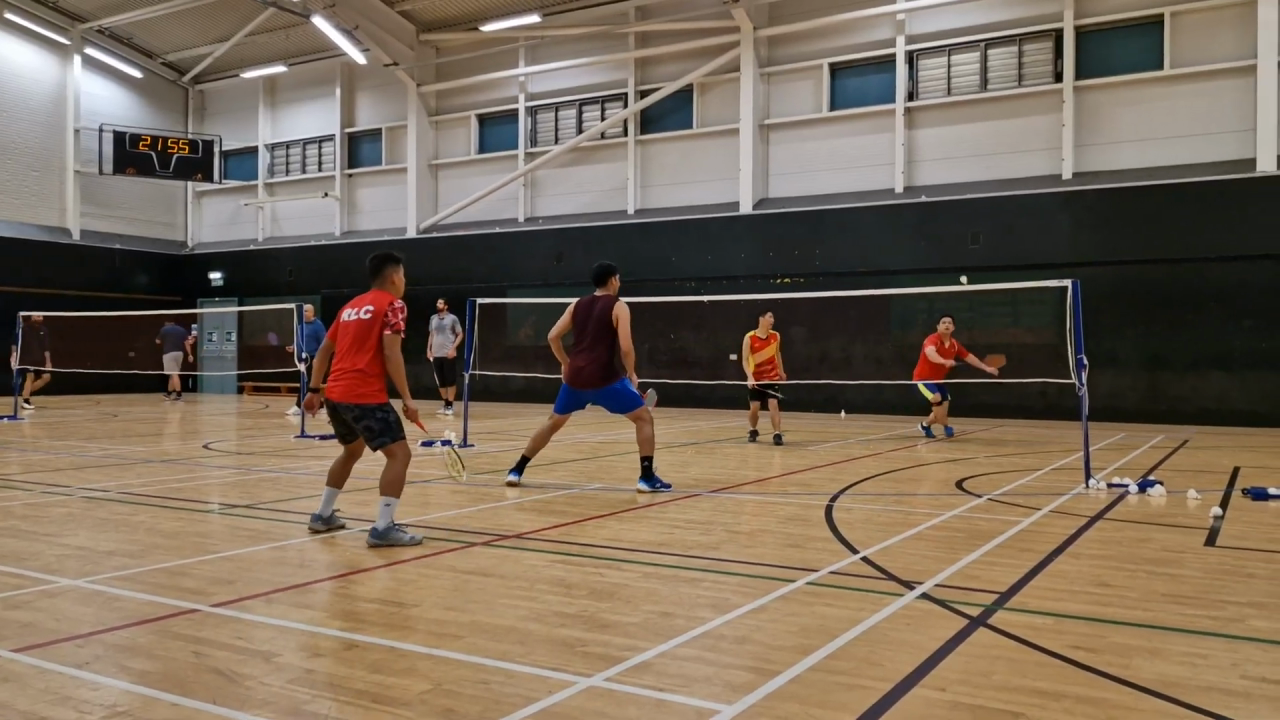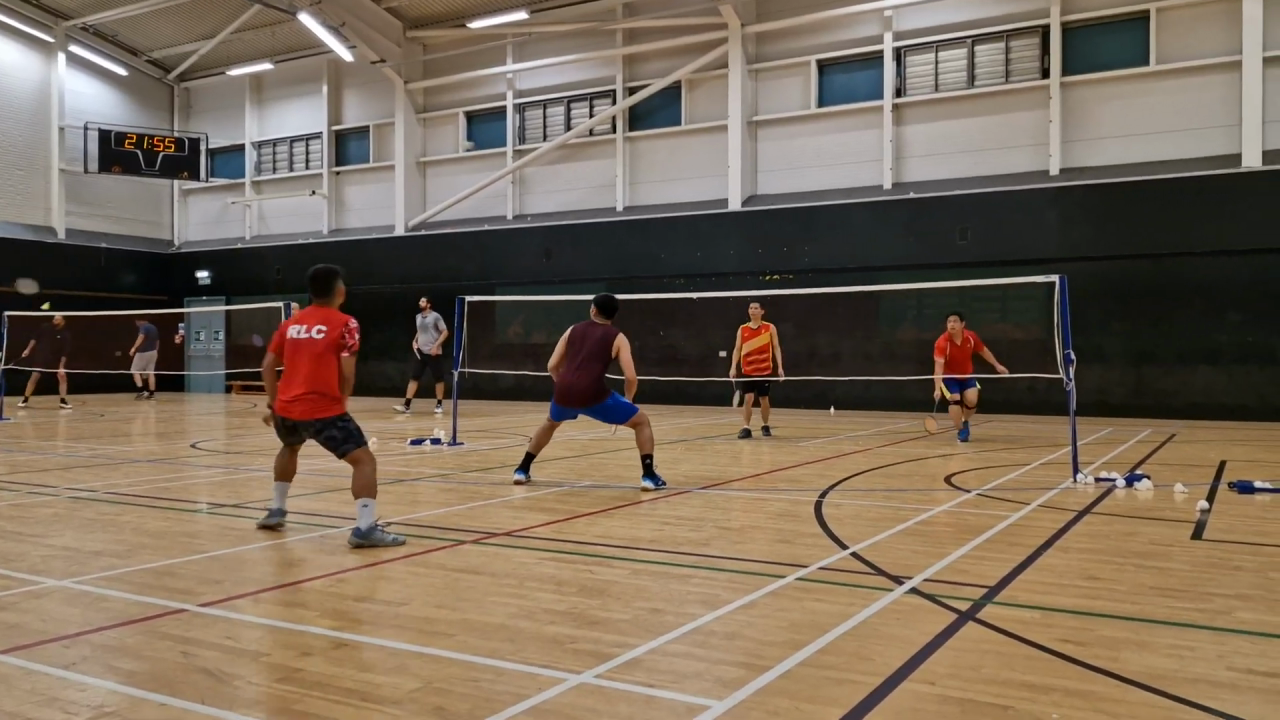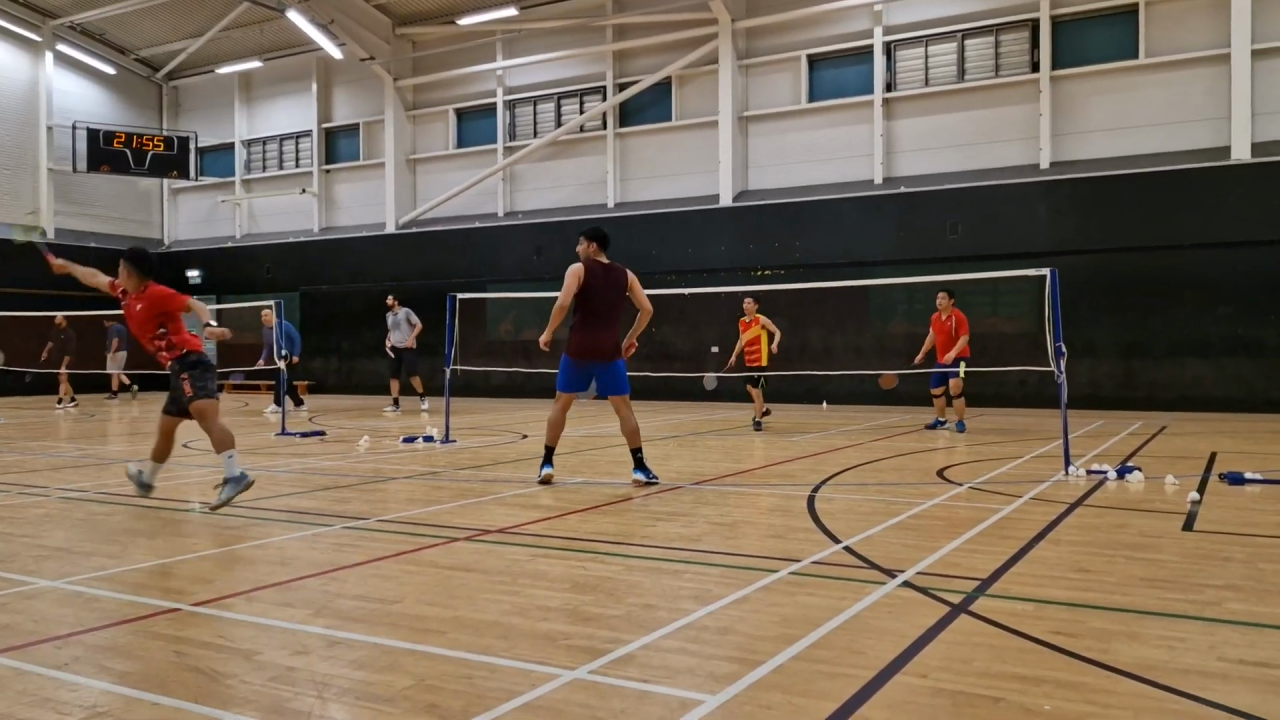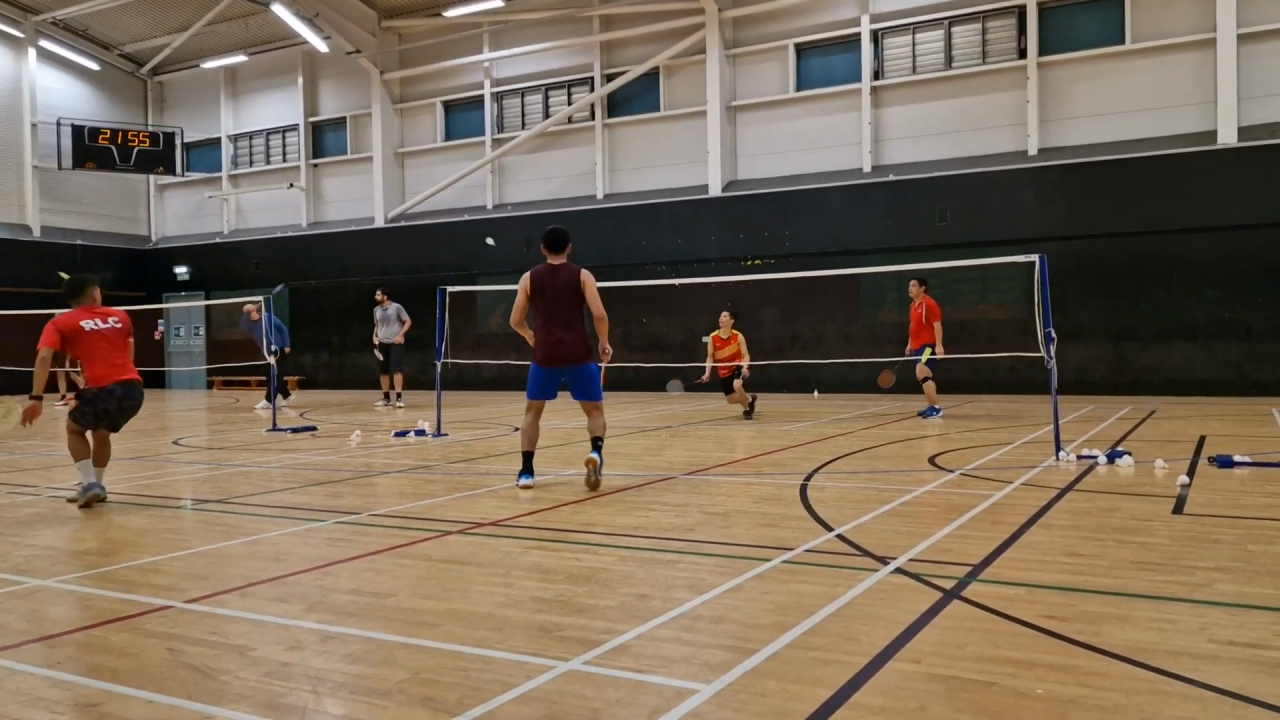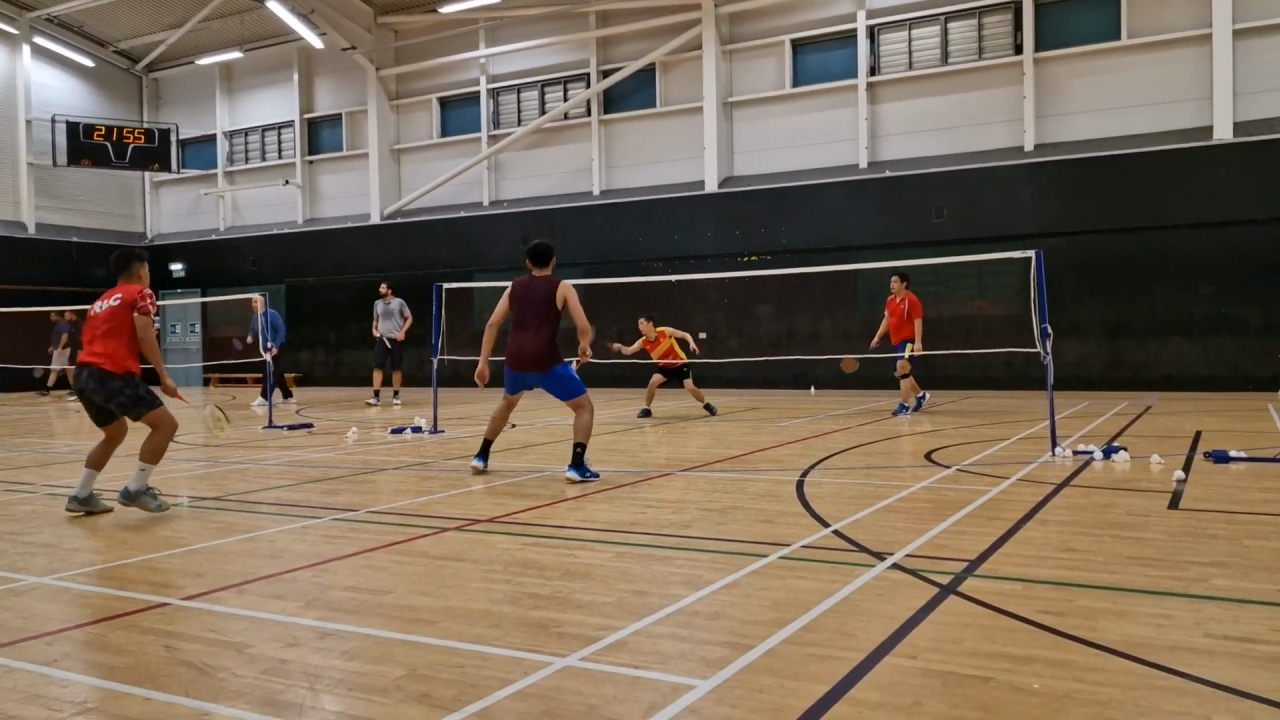
dt=0.5s
person 1, frame 1
left shoulder: (352, 306)
right shoulder: (392, 305)
left elbow: (323, 350)
right elbow: (391, 354)
left wrist: (314, 390)
right wrist: (407, 399)
left hip: (335, 393)
right hip: (364, 397)
left knee: (352, 451)
right knee: (399, 454)
left ankle: (323, 515)
right ankle: (383, 527)
person 1, frame 2
left shoulder: (289, 323)
right shoulder: (345, 324)
left elbow: (268, 368)
right elbow: (347, 375)
left wrist: (272, 404)
right wrist: (340, 403)
left hip: (288, 409)
right hip: (324, 410)
left knee: (289, 449)
right knee: (364, 461)
left ankle: (276, 510)
right ankle: (365, 528)
person 1, frame 3
left shoulder: (156, 294)
right shoulder: (126, 294)
left elbow: (195, 305)
right elbow: (96, 278)
left wrist: (208, 326)
right wrist: (66, 266)
left hip: (190, 363)
right hip: (181, 368)
left knee: (209, 418)
right knee: (166, 428)
left ankle: (235, 477)
right ankle: (146, 478)
person 1, frame 4
left shoulder: (59, 323)
right shoulder: (120, 316)
left elbow: (44, 358)
left wrist: (35, 398)
left hip: (103, 391)
right hip: (133, 389)
left knee: (74, 429)
right knee: (100, 432)
left ankle: (90, 485)
right ankle: (96, 485)
person 1, frame 5
left shoulder: (102, 302)
right shoulder: (140, 294)
right elbow: (145, 337)
right wrist: (164, 376)
left hip: (85, 375)
right hip: (111, 374)
left knee: (115, 433)
right knee: (165, 425)
left ankle: (82, 496)
right ankle: (136, 489)
person 2, frame 1
left shoulder: (577, 305)
right shoulder: (619, 307)
left elbow: (553, 337)
right elbow: (626, 348)
left wrist: (566, 363)
right wrist: (631, 373)
left hip: (575, 377)
right hip: (605, 378)
left knee: (554, 423)
right knee: (644, 418)
left ankle: (517, 471)
right ankle: (647, 477)
person 2, frame 2
left shoulder: (573, 330)
right shoulder: (618, 338)
left elbow: (552, 366)
right elbow: (631, 377)
right wrist: (628, 399)
left hip: (563, 394)
right hip: (594, 395)
left knee: (550, 423)
right knee: (641, 421)
left ankle: (522, 470)
right ankle: (649, 475)
person 2, frame 3
left shoulder: (577, 270)
right shoulder: (625, 275)
left elbow: (563, 304)
right elbow: (647, 309)
left wrist: (547, 334)
right wrist: (631, 338)
left hip: (577, 351)
right hip: (609, 352)
left knee: (561, 405)
right knee: (623, 409)
left ankle: (547, 463)
right ankle: (640, 468)
person 2, frame 4
left shoulder: (529, 278)
right shoulder: (582, 275)
left elbow: (515, 320)
right elbow: (599, 315)
left wrist: (531, 337)
right wrist: (603, 343)
left hip: (546, 356)
right hip: (579, 355)
left knee: (533, 412)
right knee: (595, 412)
left ankle: (526, 470)
right ankle: (596, 453)
person 2, frame 5
left shoulder: (514, 287)
right shoulder: (563, 287)
left elbow: (492, 325)
right elbow: (584, 327)
left wrist: (483, 363)
right wrist: (585, 347)
left hip: (515, 360)
right hip: (546, 361)
left knee: (508, 403)
right knee: (584, 407)
left ankle: (481, 456)
right ankle: (577, 466)
